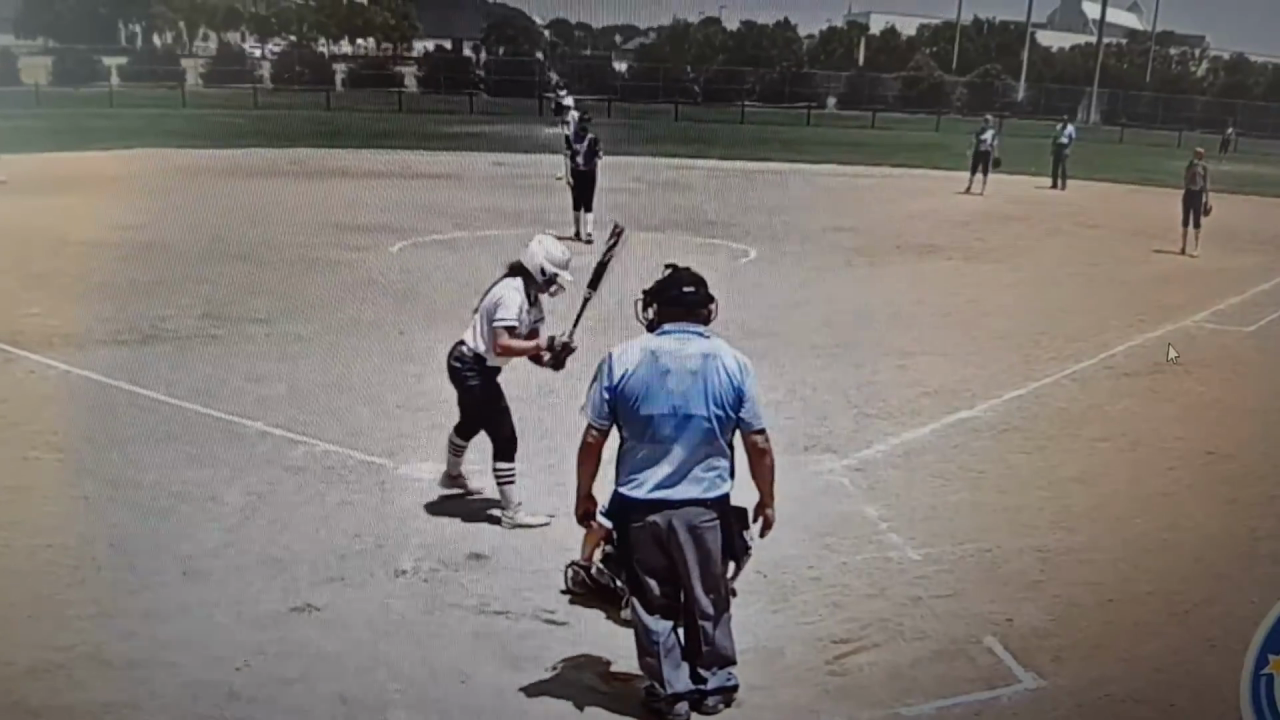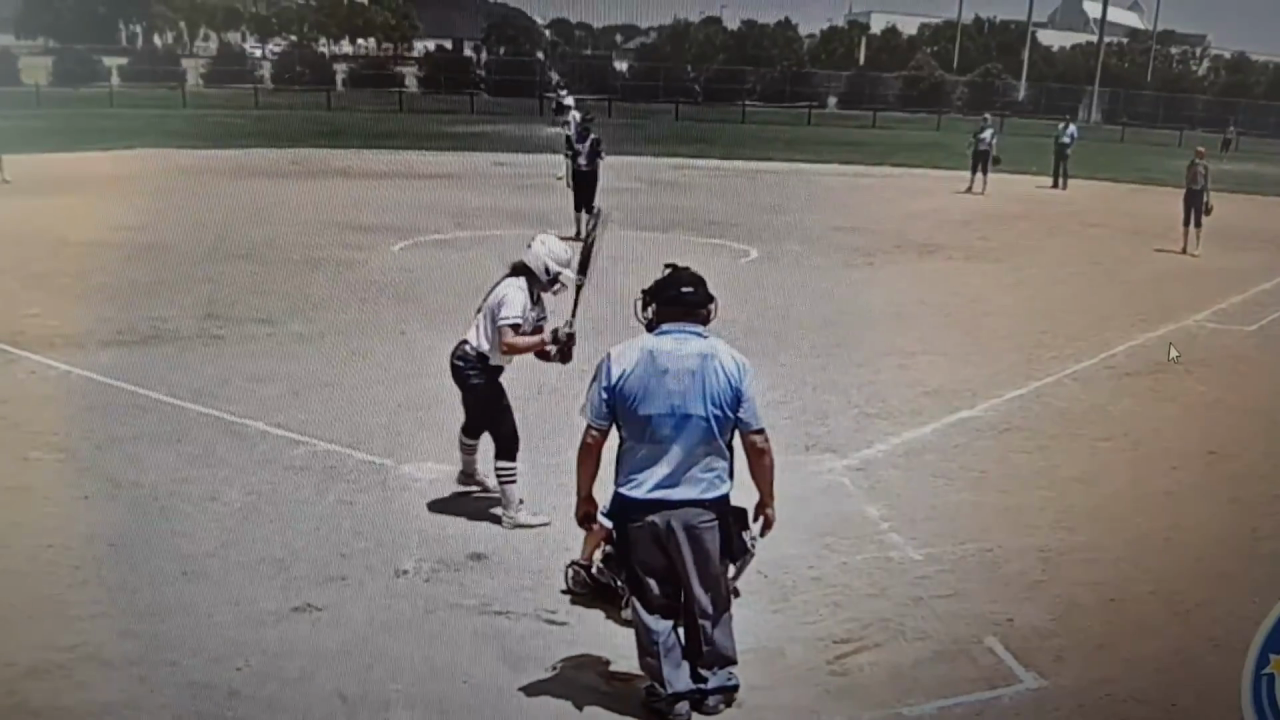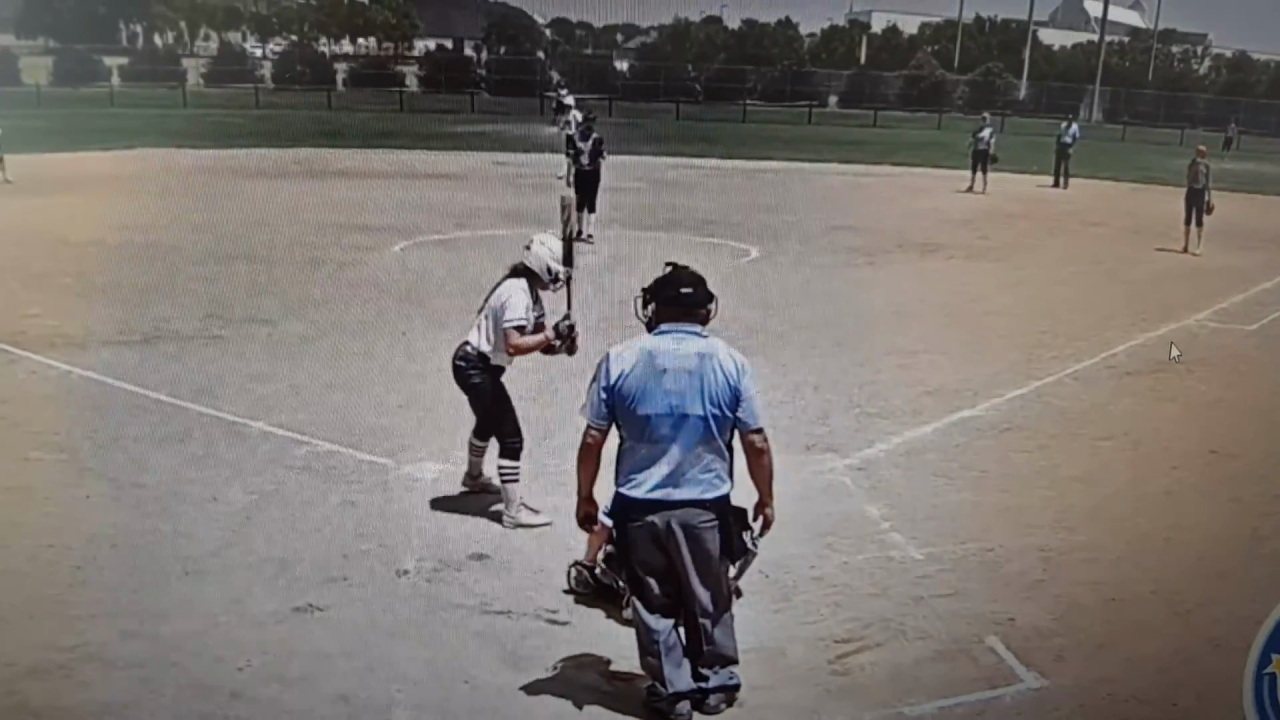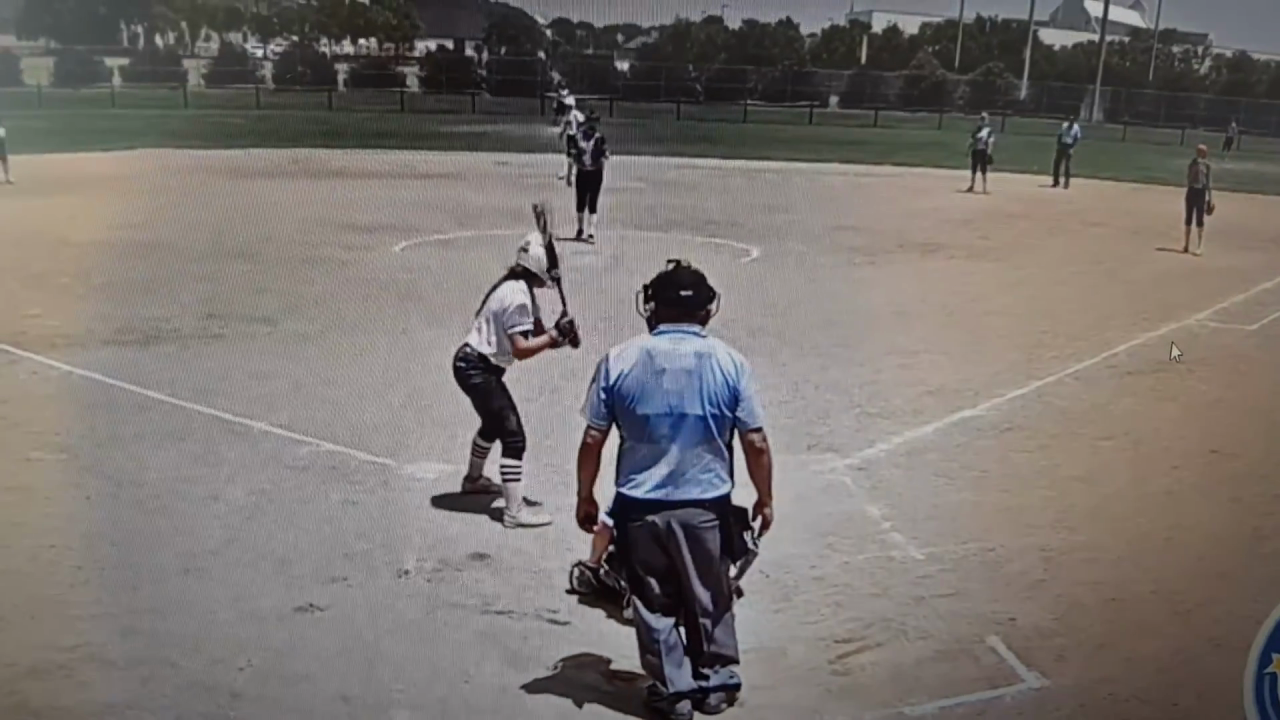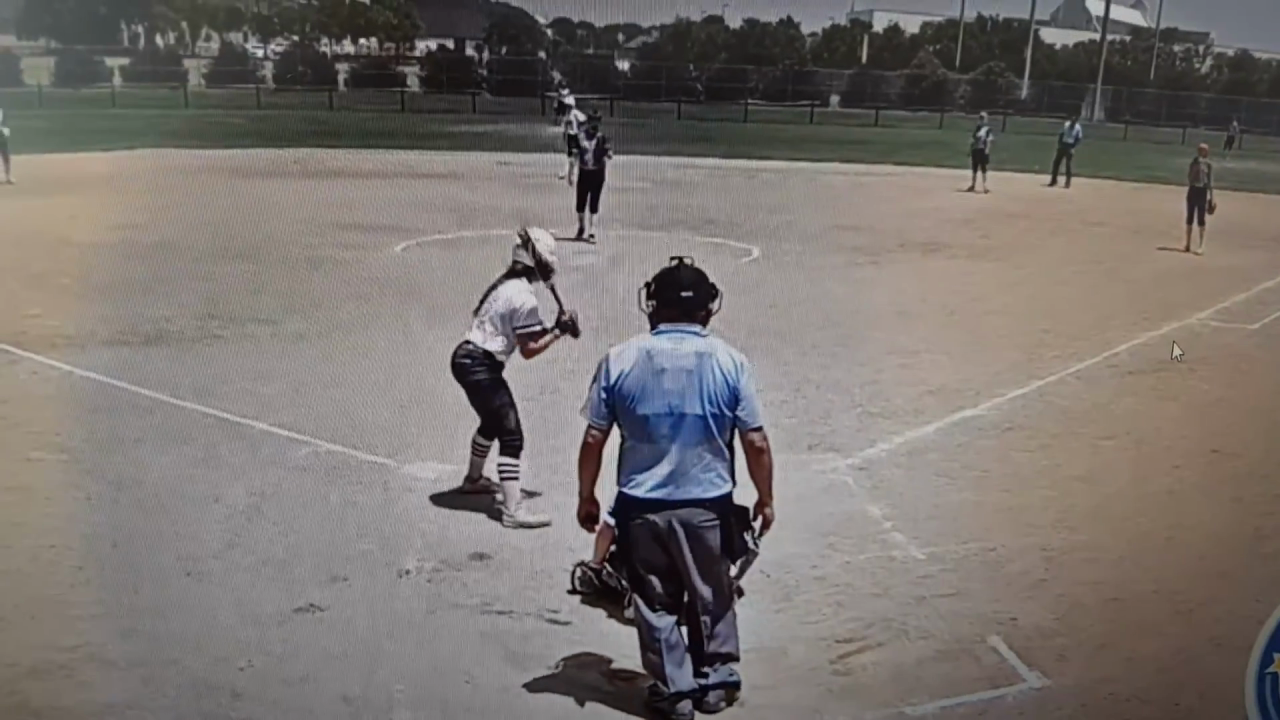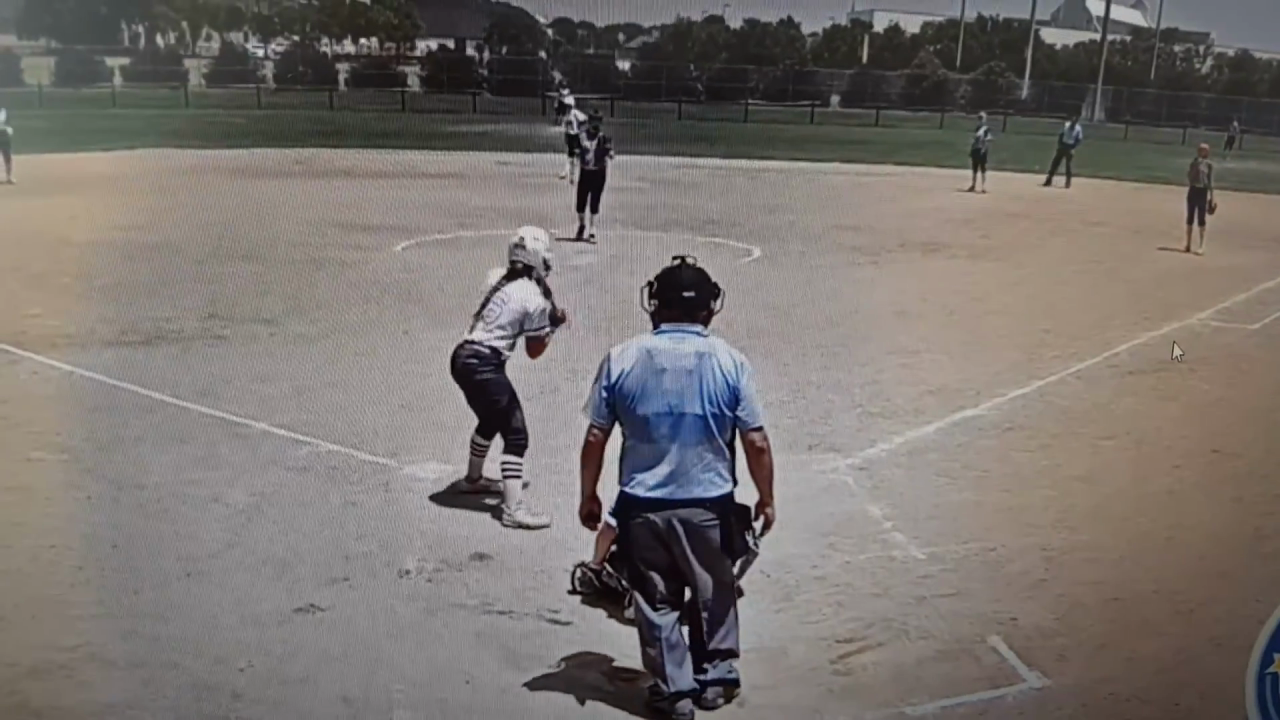
dt=0.1s
person 1, frame 1
left shoulder: (622, 359)
right shoulder: (733, 363)
left elbow: (593, 439)
right elbow: (758, 444)
left wrist: (584, 495)
right wrist: (766, 500)
left hip: (640, 507)
right hip: (706, 507)
left knee: (654, 606)
right knee: (709, 602)
person 1, frame 2
left shoulder: (620, 360)
right shoulder: (731, 363)
left elbow: (592, 439)
right elbow: (757, 444)
left wrist: (584, 496)
right wrist: (767, 499)
left hip: (640, 508)
right hip: (705, 507)
left knee: (654, 605)
right knee: (709, 602)
person 1, frame 3
left shoulder: (620, 359)
right shoulder: (730, 362)
left elbow: (592, 440)
right elbow: (757, 443)
left wrist: (585, 497)
right wrist: (765, 499)
left hip: (640, 507)
right hip: (706, 506)
left knee: (654, 605)
right knee: (710, 601)
person 1, frame 4
left shoulder: (619, 360)
right shoulder: (729, 362)
left elbow: (592, 440)
right elbow: (756, 443)
left wrist: (585, 497)
right wrist: (765, 499)
left hip: (641, 507)
right hip: (706, 506)
left knee: (655, 605)
right knee: (710, 601)
person 1, frame 5
left shoulder: (620, 360)
right shoulder: (729, 361)
left elbow: (593, 440)
right elbow: (756, 443)
left wrist: (587, 497)
right wrist: (765, 498)
left hip: (642, 507)
right hip: (708, 505)
left knee: (657, 604)
right knee: (713, 599)
right ankle: (716, 682)
person 1, frame 6
left shoulder: (621, 359)
right shoulder: (729, 361)
left elbow: (594, 439)
right elbow: (756, 443)
left wrist: (589, 495)
right wrist: (766, 498)
left hip: (643, 506)
right hip: (709, 504)
left knee: (657, 603)
right knee: (714, 596)
right ankle: (716, 679)
person 2, frame 1
left shoulder: (531, 298)
right shoulder: (511, 295)
left elbow: (530, 348)
right elbow: (502, 346)
left wrist: (550, 358)
right wrist: (544, 345)
left hip: (469, 365)
right hip: (471, 369)
left knee: (471, 422)
right knee: (504, 438)
left ankle: (453, 475)
right ankle: (511, 512)
person 2, frame 2
left shoulder: (534, 295)
right shoulder: (515, 294)
left elbow: (535, 345)
right elbow: (508, 344)
left wrist: (556, 351)
right wrist: (549, 338)
left hip: (474, 364)
right hip: (475, 367)
left knee: (478, 421)
right knee: (506, 437)
left ankle: (468, 473)
right ankle: (512, 512)
person 2, frame 3
left shoulder: (530, 295)
right shoulder: (518, 296)
left elbow: (537, 341)
right elbow: (514, 345)
left wrist: (559, 339)
right wrist: (553, 337)
left hip: (475, 366)
right hip: (477, 369)
left knee: (487, 422)
right knee: (510, 436)
left ankle: (474, 477)
right ankle: (514, 513)
person 2, frame 4
left shoulder: (521, 289)
right shoulder: (518, 297)
left elbow: (538, 336)
right elbow: (521, 350)
left wrist: (559, 334)
right wrist: (555, 335)
left hip: (474, 364)
right hip: (478, 369)
left knee: (493, 423)
right knee: (513, 436)
left ankle: (474, 478)
right ankle: (514, 510)
person 2, frame 5
left shoulder: (505, 282)
right shoulder: (526, 299)
left elbow: (526, 331)
right elbow: (528, 350)
left wrist: (559, 327)
right wrist: (557, 332)
left hip: (465, 360)
right hip: (481, 366)
left knee: (492, 421)
right knee: (512, 435)
left ankle: (474, 479)
right ankle: (513, 510)
person 2, frame 6
left shoulder: (498, 277)
right shoulder: (534, 300)
right elbow: (535, 351)
left wrist: (548, 320)
right wrist: (551, 327)
left hip: (464, 359)
right hip: (485, 366)
left knee: (489, 421)
right knee: (515, 435)
left ankle: (473, 479)
right ankle: (513, 510)
